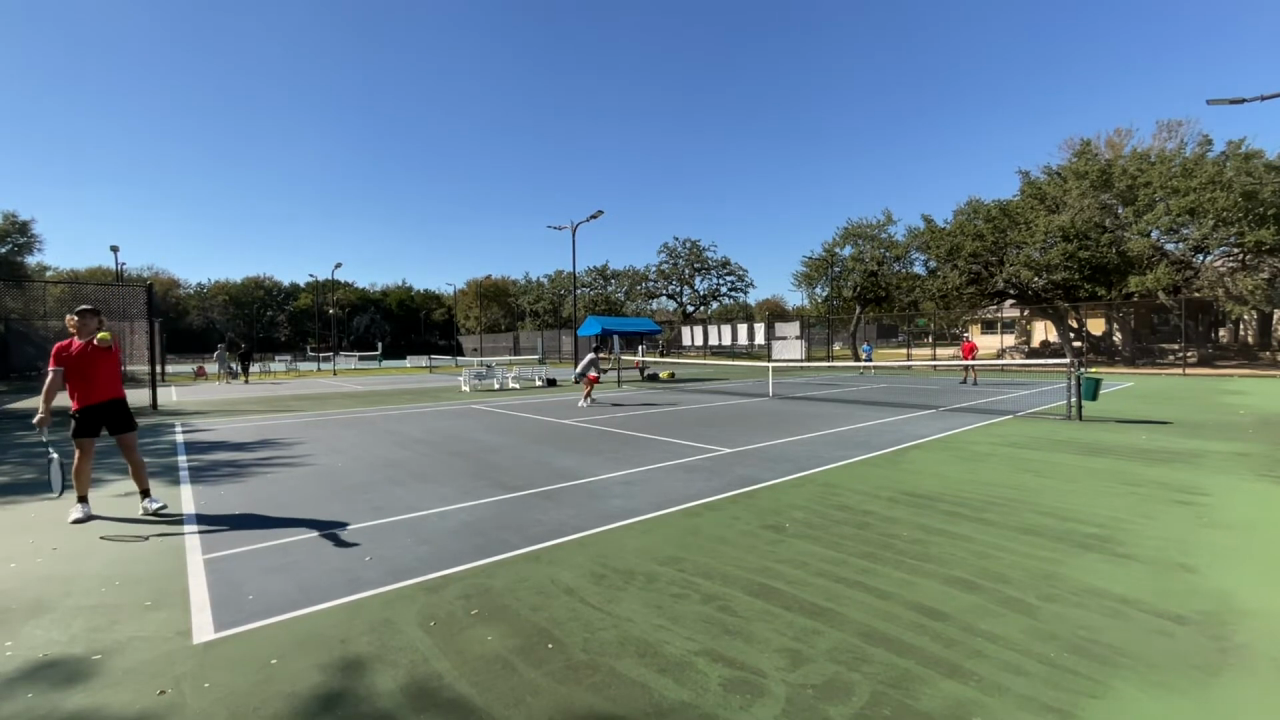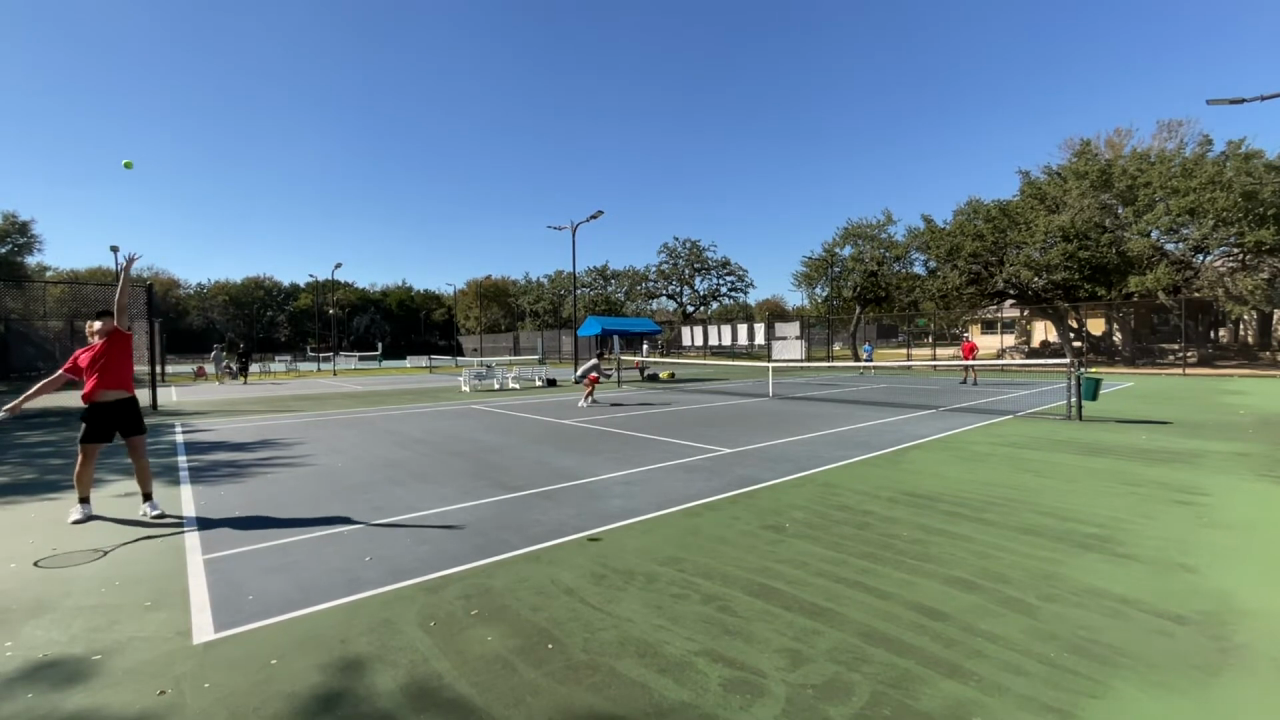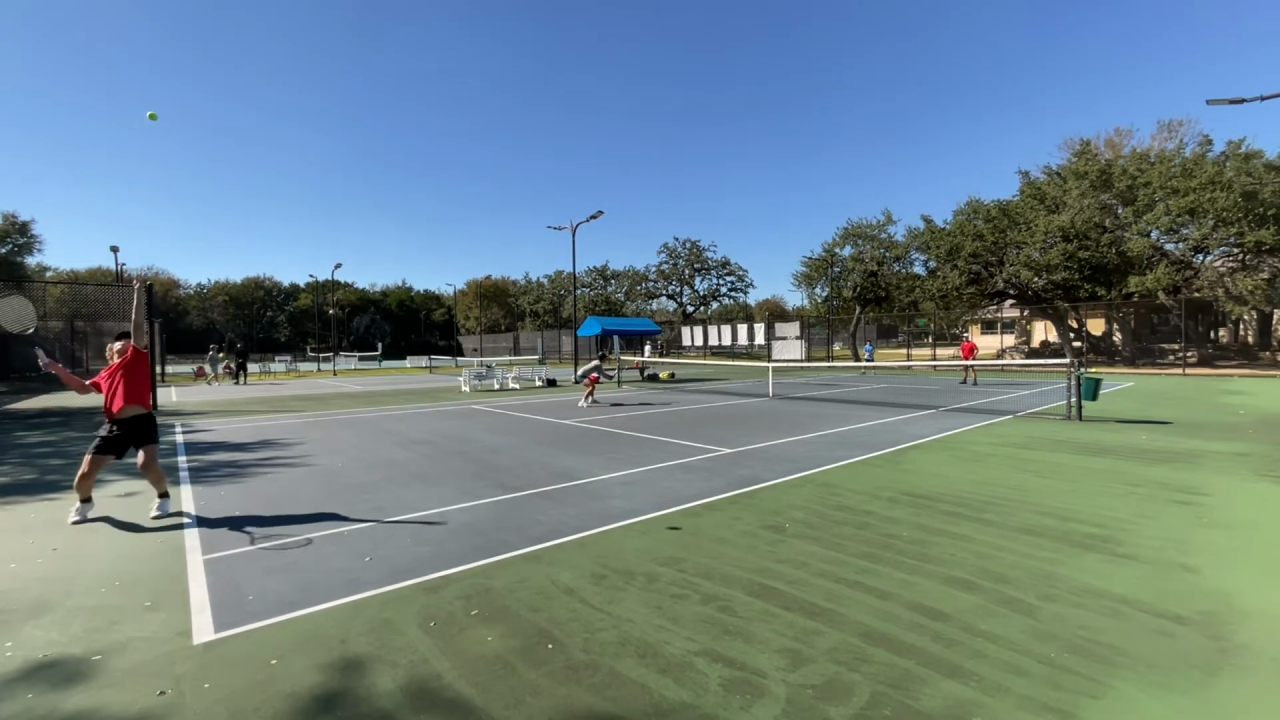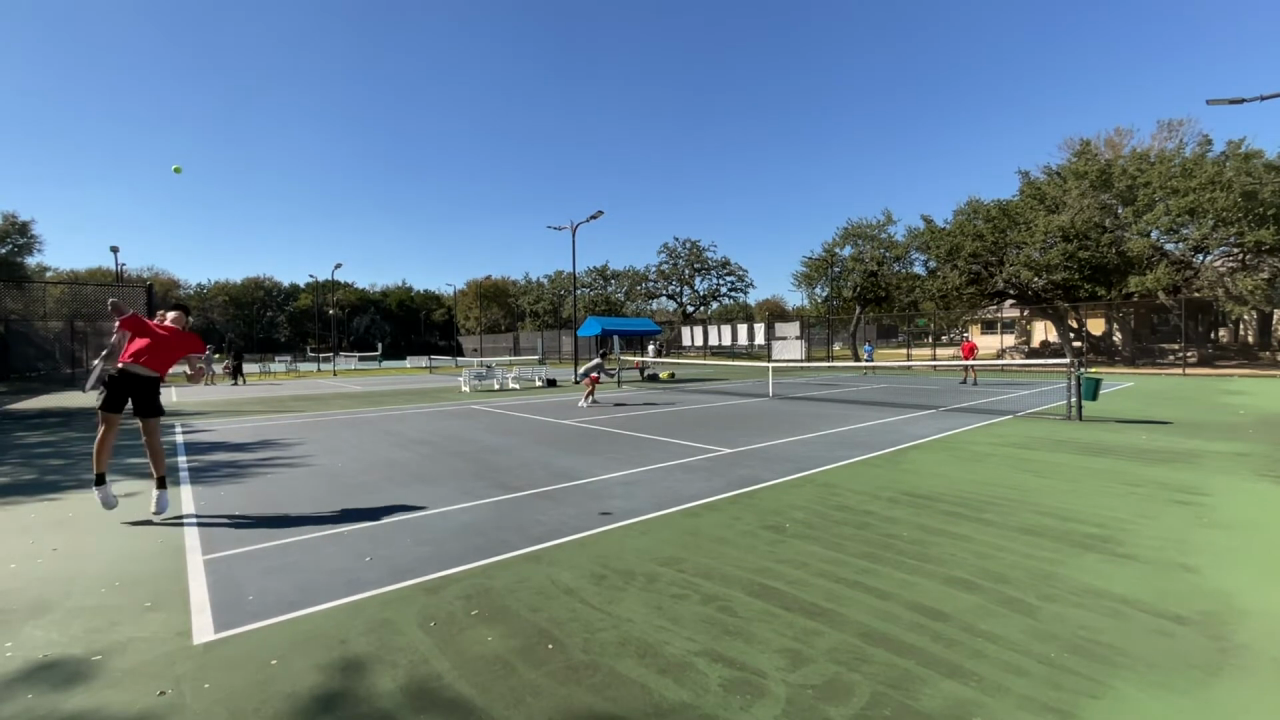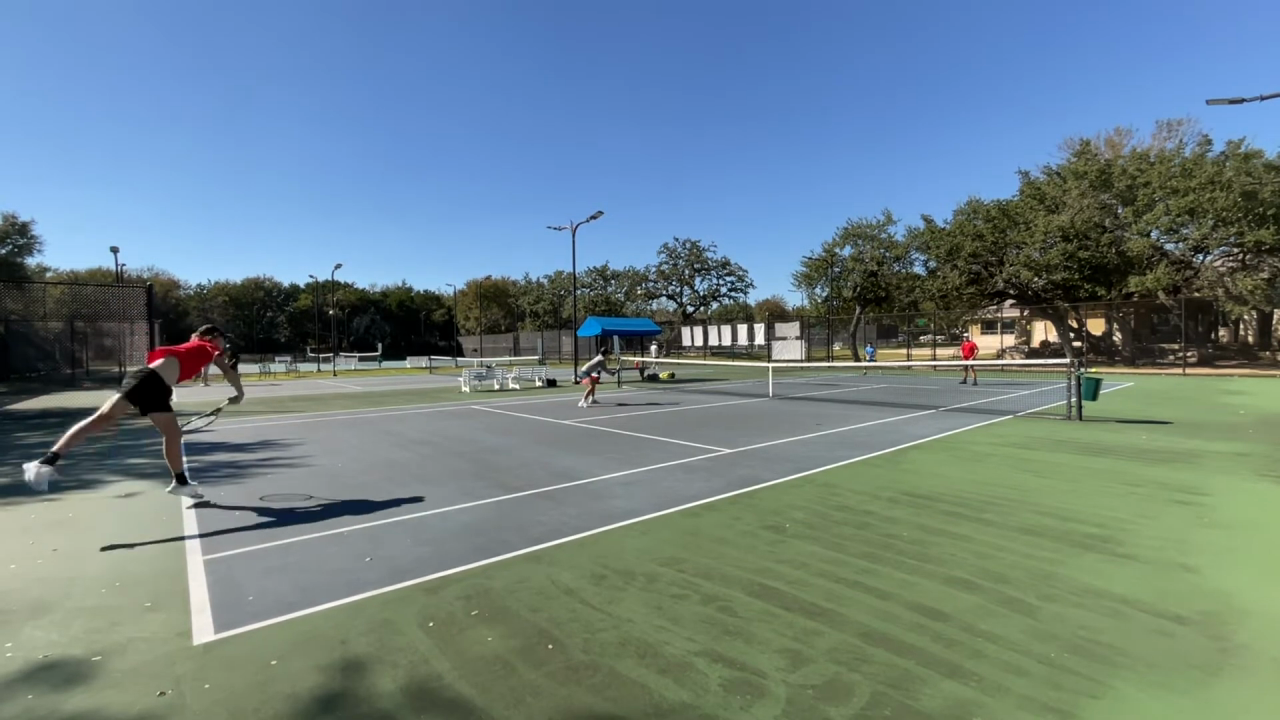
dt=0.3s
person 1, frame 1
left shoulder: (105, 342)
right shoulder: (61, 349)
left elbow: (105, 339)
right elbow: (53, 381)
left wrist: (100, 337)
right wrist: (44, 410)
left hip: (114, 404)
right hip: (84, 409)
left knee: (132, 453)
right knee: (83, 456)
left ankle: (146, 500)
right ankle: (81, 504)
person 1, frame 2
left shoulder: (121, 338)
right shoulder: (82, 355)
left elbow: (121, 306)
right elbow: (55, 381)
left wrist: (126, 272)
left hip: (126, 405)
right hip: (97, 410)
left knee: (140, 456)
right knee: (86, 461)
left ankle: (148, 502)
right ankle: (83, 504)
person 1, frame 3
left shoulder: (137, 357)
right shoulder: (104, 375)
left elbow: (138, 325)
right elbow: (83, 388)
left wrist: (139, 293)
right wrist: (58, 369)
left hip: (141, 422)
right hip: (113, 426)
left knee: (148, 465)
right knee: (86, 473)
left ankle: (163, 498)
right ankle: (84, 503)
person 1, frame 4
left shoulder: (189, 340)
right shoulder: (144, 325)
left elbow: (195, 368)
right elbow: (115, 307)
left wrist: (196, 372)
left hip: (148, 383)
right hip: (121, 378)
left knee: (152, 435)
right knee: (107, 430)
left ankle: (161, 489)
right ankle: (100, 483)
person 1, frame 5
left shoulder: (187, 351)
right shoulder: (204, 347)
right elbow: (225, 366)
right wrist: (239, 391)
left hip: (148, 383)
right hip: (152, 383)
left knee: (173, 433)
right knee: (101, 420)
left ankle: (180, 482)
